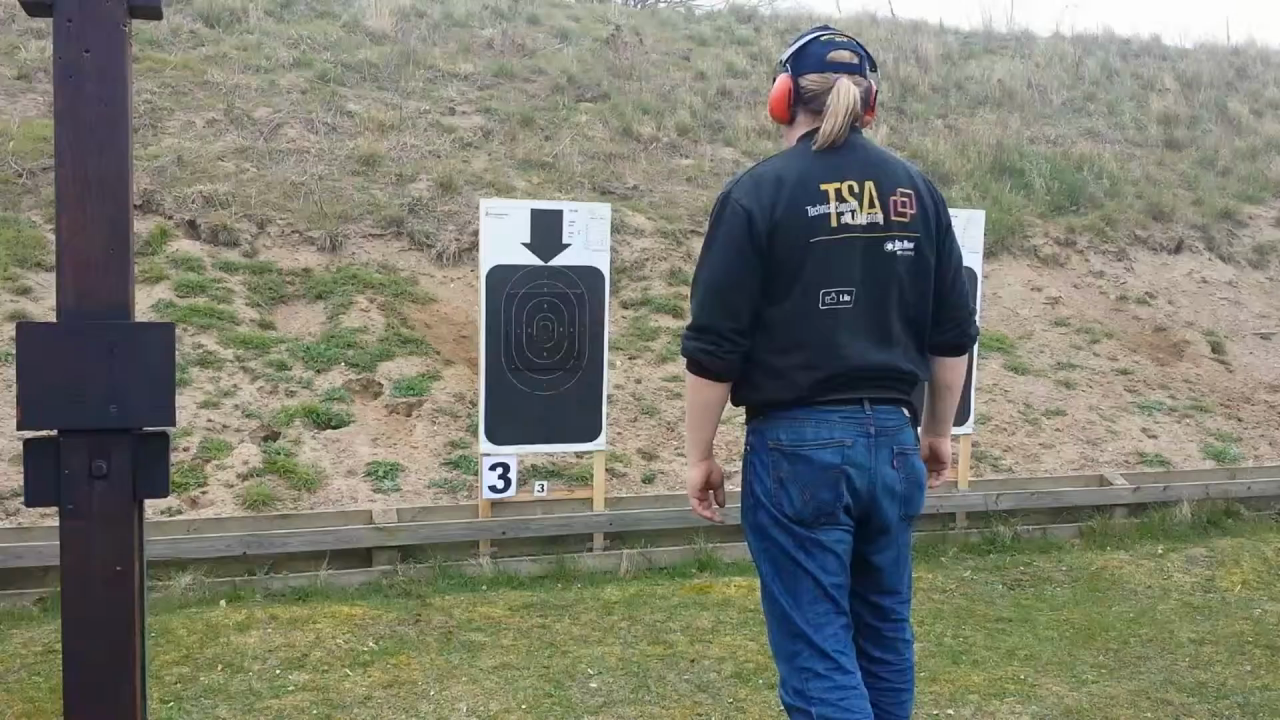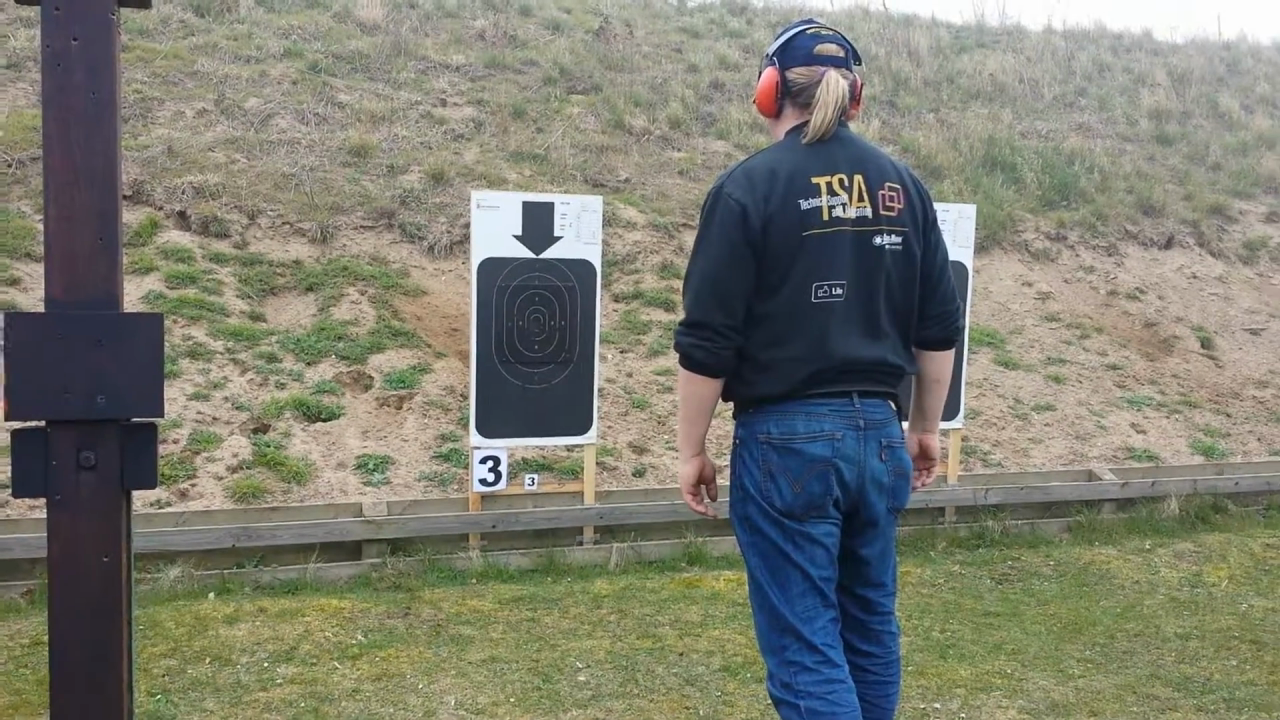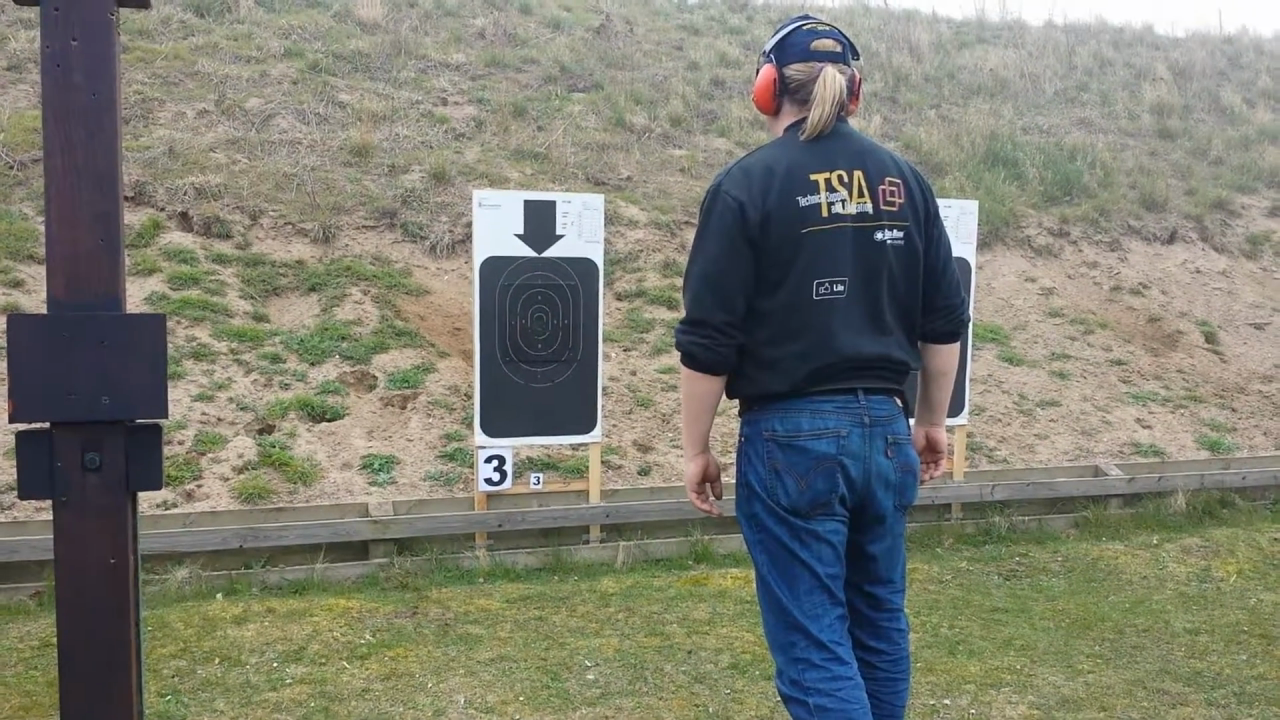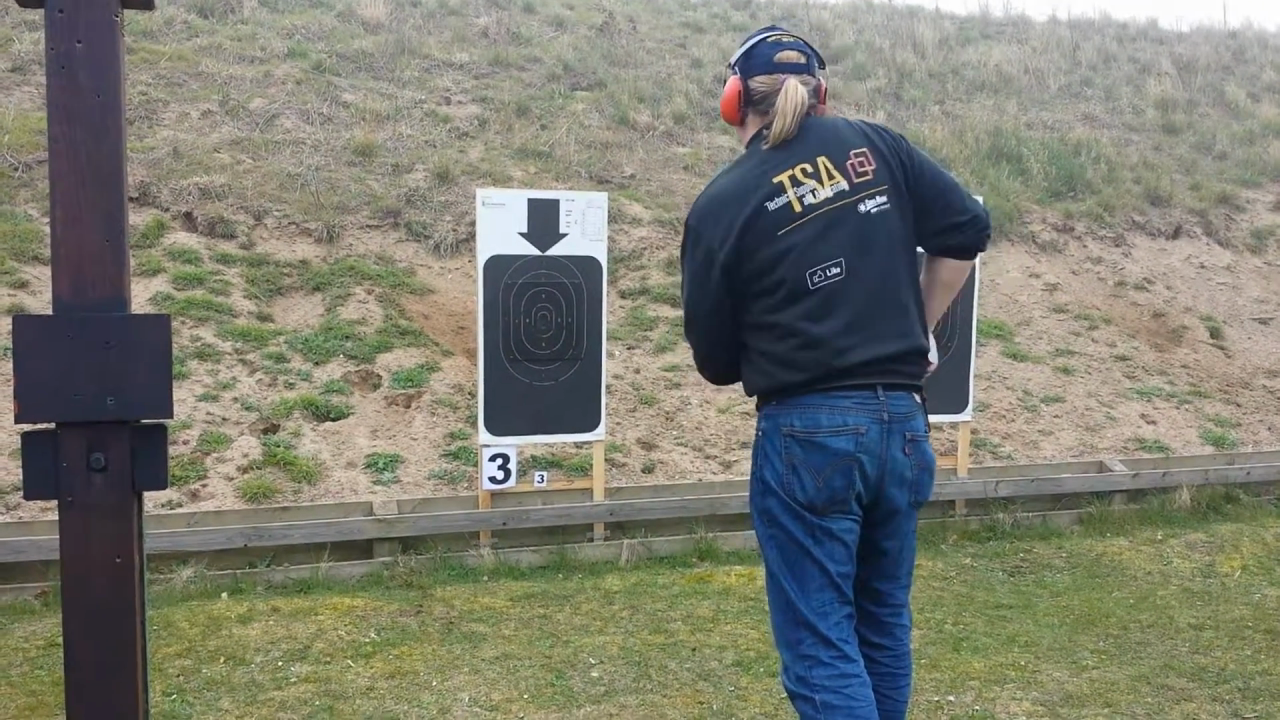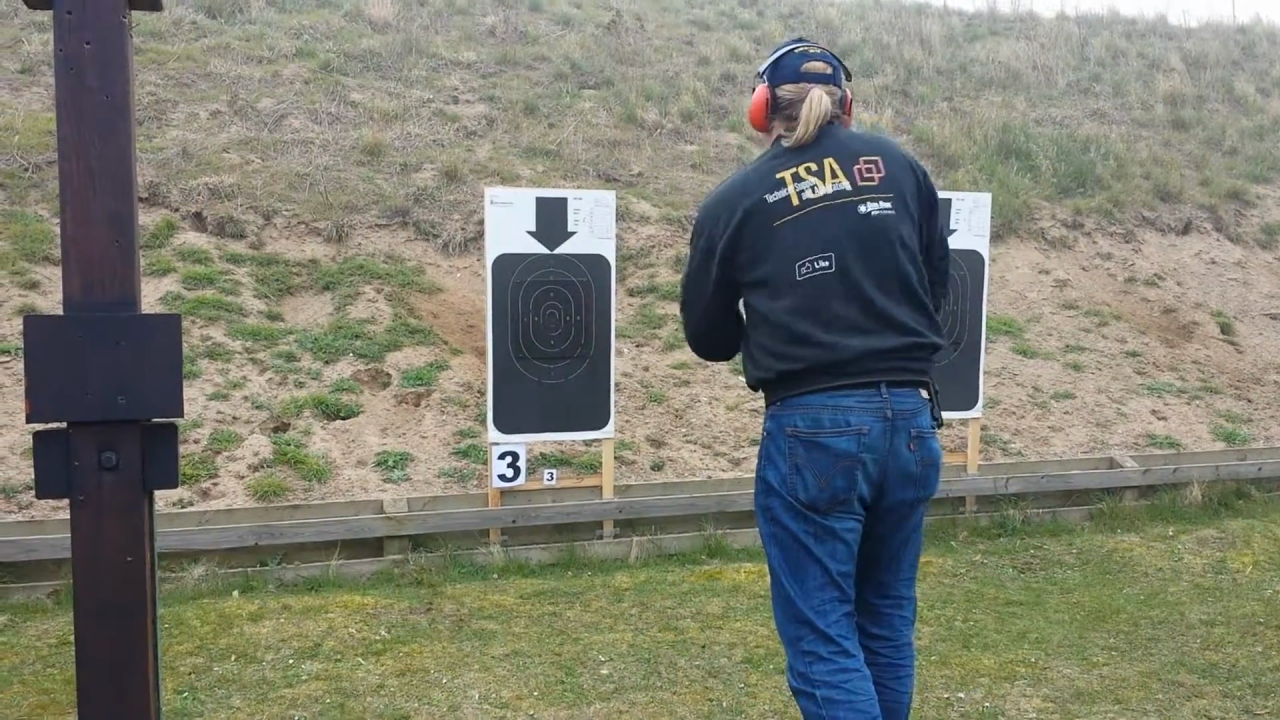
dt=1s
person 1, frame 1
left shoulder: (758, 192)
right shoulder: (917, 191)
left elbow: (713, 346)
right elbow: (953, 335)
left wrist: (699, 454)
right wrist: (937, 431)
left hip: (797, 445)
right hip: (890, 440)
left knee: (815, 650)
right knee: (884, 631)
person 1, frame 2
left shoulder: (749, 186)
right shoulder: (901, 185)
left elbow: (707, 341)
right elbow: (939, 327)
left wrist: (691, 449)
right wrist: (923, 427)
left hip: (786, 439)
right hip: (876, 434)
left knee: (803, 645)
right knee: (870, 623)
person 1, frame 3
left shoulder: (747, 184)
right shoulder: (903, 180)
left elbow: (708, 340)
right elbow: (944, 321)
left wrist: (695, 448)
right wrist: (931, 420)
left hip: (792, 437)
right hip: (883, 431)
left knee: (813, 643)
right knee: (880, 622)
person 1, frame 4
left shoulder: (720, 205)
right shoulder: (876, 146)
left elbow: (716, 361)
right elbow: (965, 232)
left hip: (807, 435)
right hip: (901, 425)
left knee: (820, 641)
right knee: (884, 622)
person 1, frame 5
left shoulder: (734, 200)
right shoulder: (894, 163)
left elbow: (708, 335)
right elbow: (936, 285)
left hip: (812, 430)
right hip: (908, 422)
left knee: (820, 634)
right knee: (885, 619)
